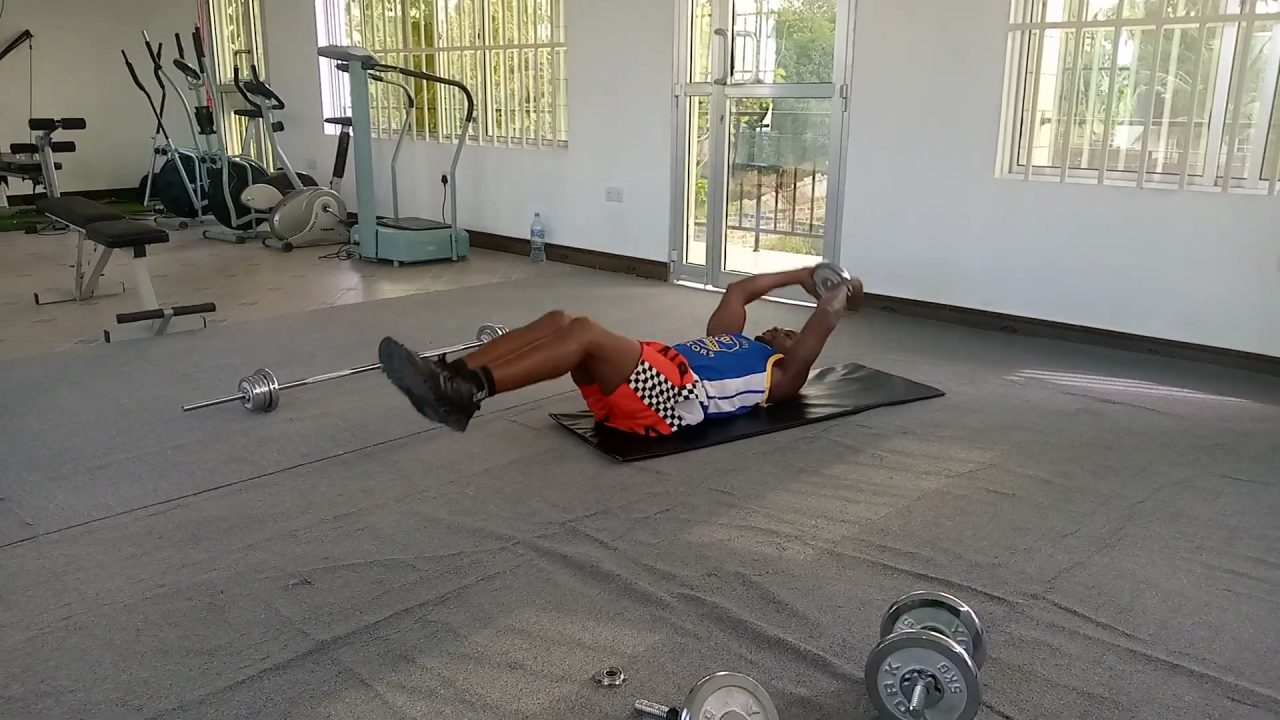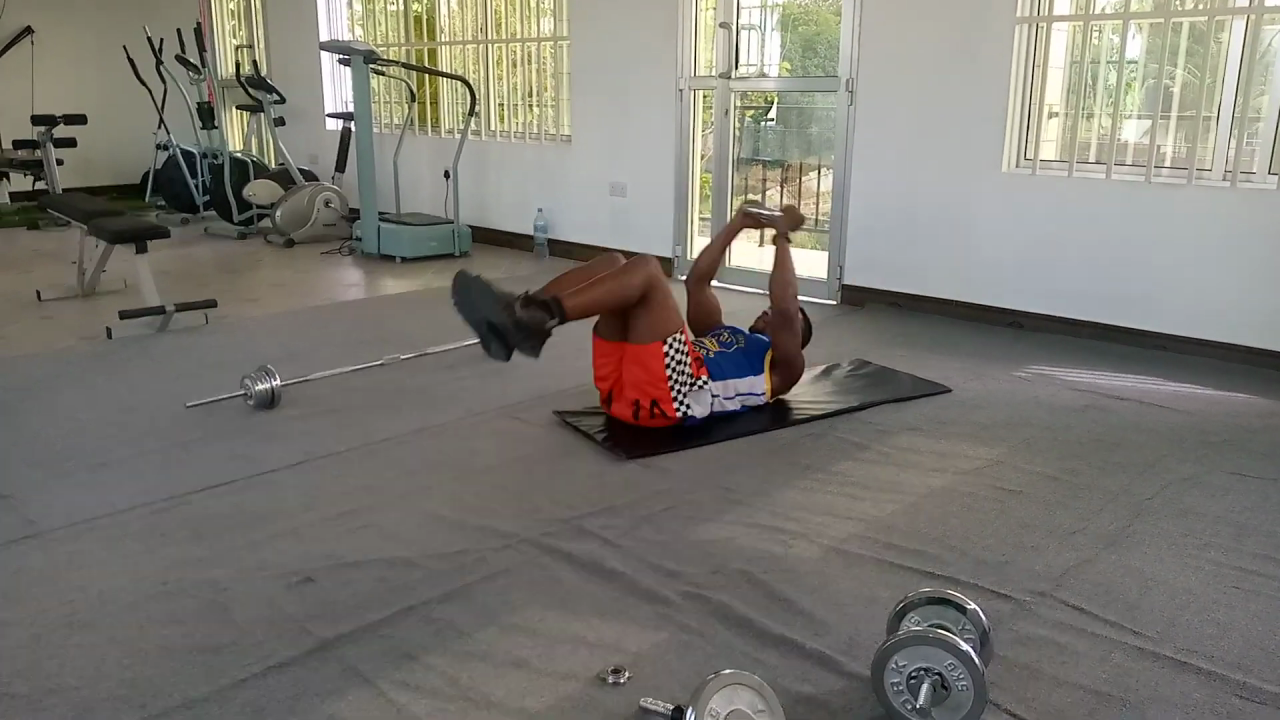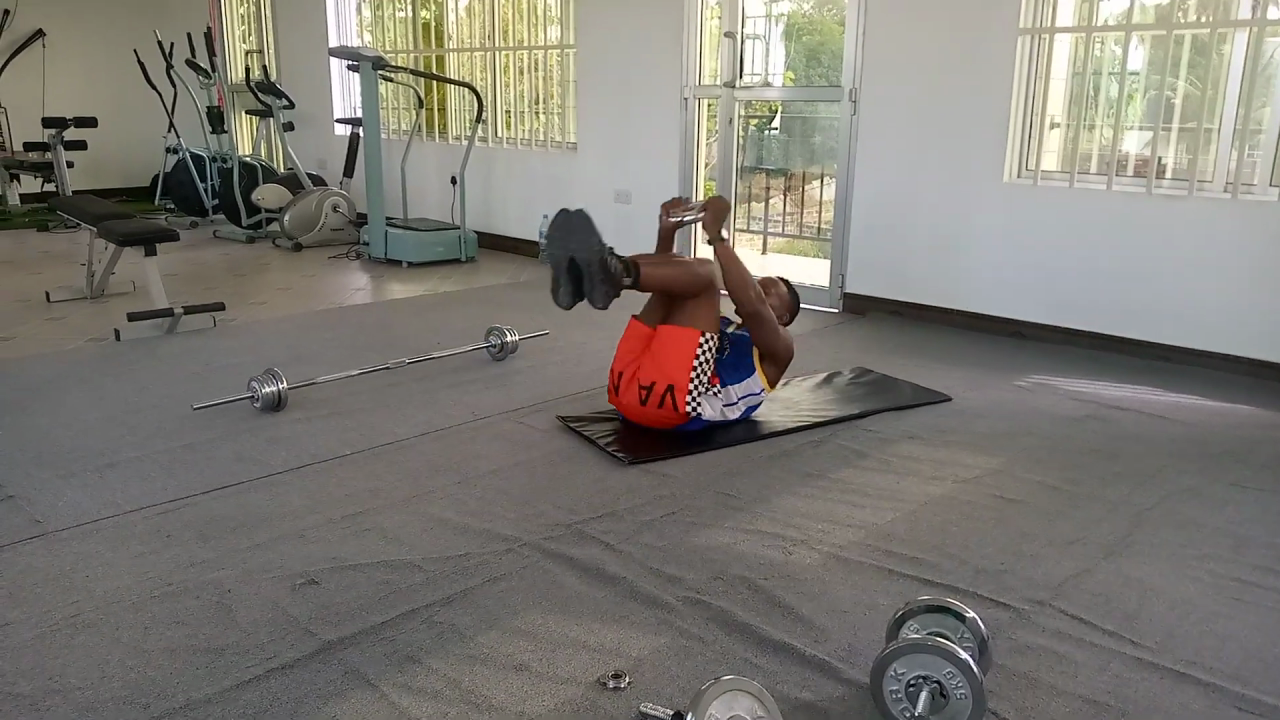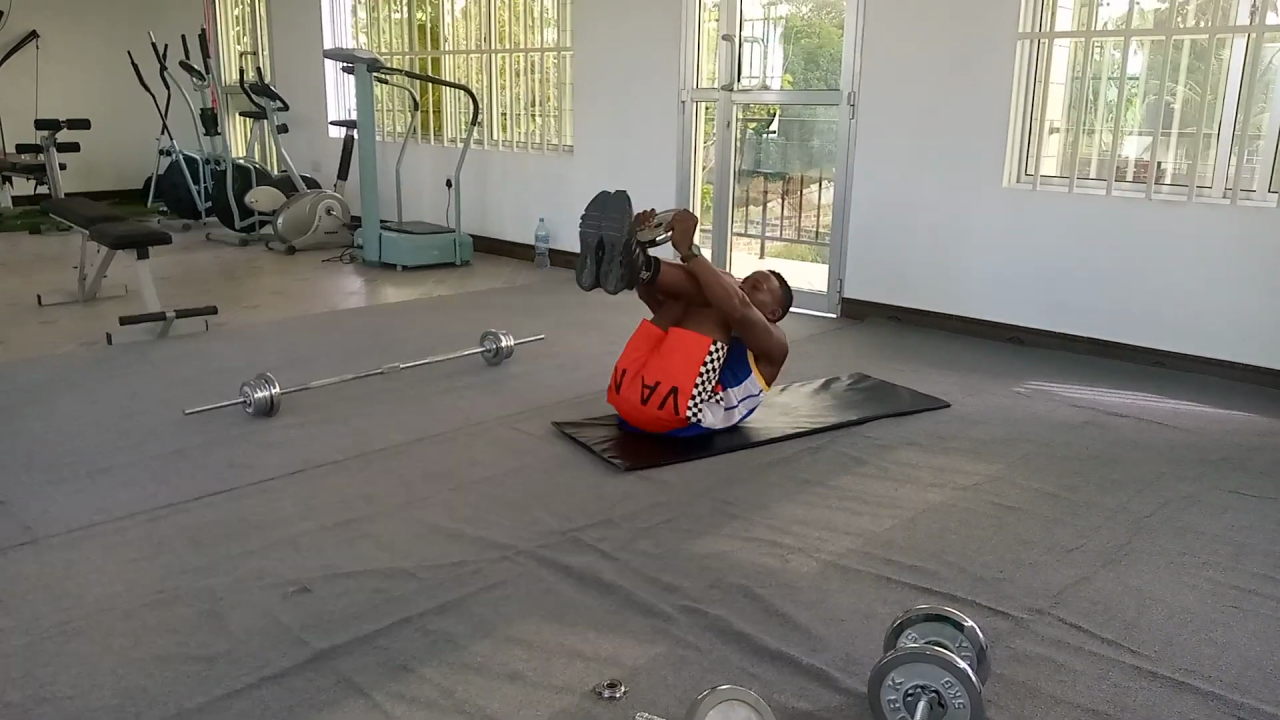
dt=0.2s
person 1, frame 1
left shoulder: (781, 376)
right shoulder: (732, 341)
left elbow: (821, 322)
right elbow: (738, 290)
left wrist: (840, 294)
right wrist: (801, 275)
left hip: (671, 399)
right hip: (650, 368)
left knee: (584, 331)
right knee: (557, 321)
left ankle: (468, 391)
right ankle: (454, 373)
person 1, frame 2
left shoulder: (782, 367)
right shoulder: (722, 334)
left elbow: (786, 310)
right elbow: (698, 279)
left wrist: (782, 241)
right wrist: (735, 226)
left hip: (671, 397)
right hip: (623, 387)
left knee: (645, 267)
right knee: (612, 263)
left ankle: (537, 321)
right ankle: (522, 312)
person 1, frame 3
left shoulder: (776, 347)
right shoulder: (718, 328)
left elbow: (750, 303)
right elbow: (669, 278)
left wrist: (717, 237)
right wrist: (667, 233)
left hip: (675, 401)
right hip: (630, 386)
left knee: (706, 271)
right knee: (670, 274)
left ankle: (610, 274)
right ankle: (582, 278)
person 1, frame 4
left shoulder: (771, 347)
right shoulder: (714, 330)
left elbow: (738, 309)
right elbow: (649, 293)
left wrist: (688, 249)
right wrist: (643, 244)
left hip: (674, 408)
right hip: (630, 392)
left knee: (722, 294)
left ankle: (630, 264)
right ankle: (614, 261)
